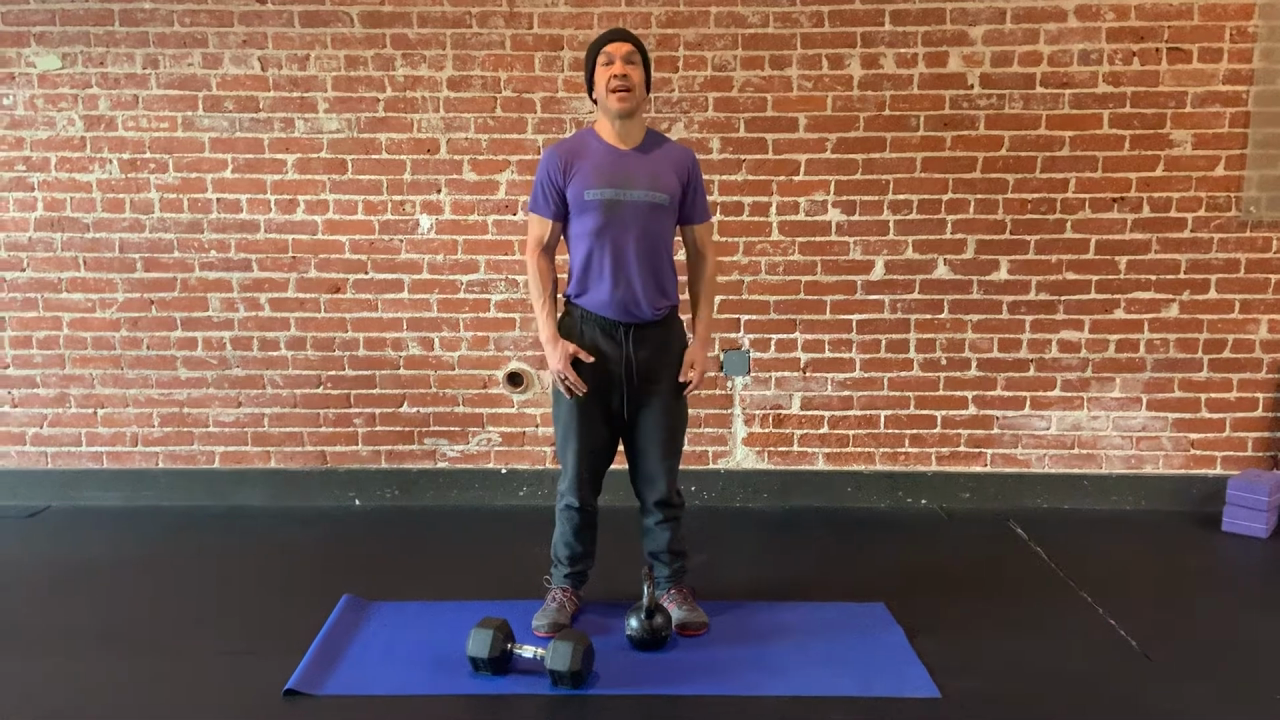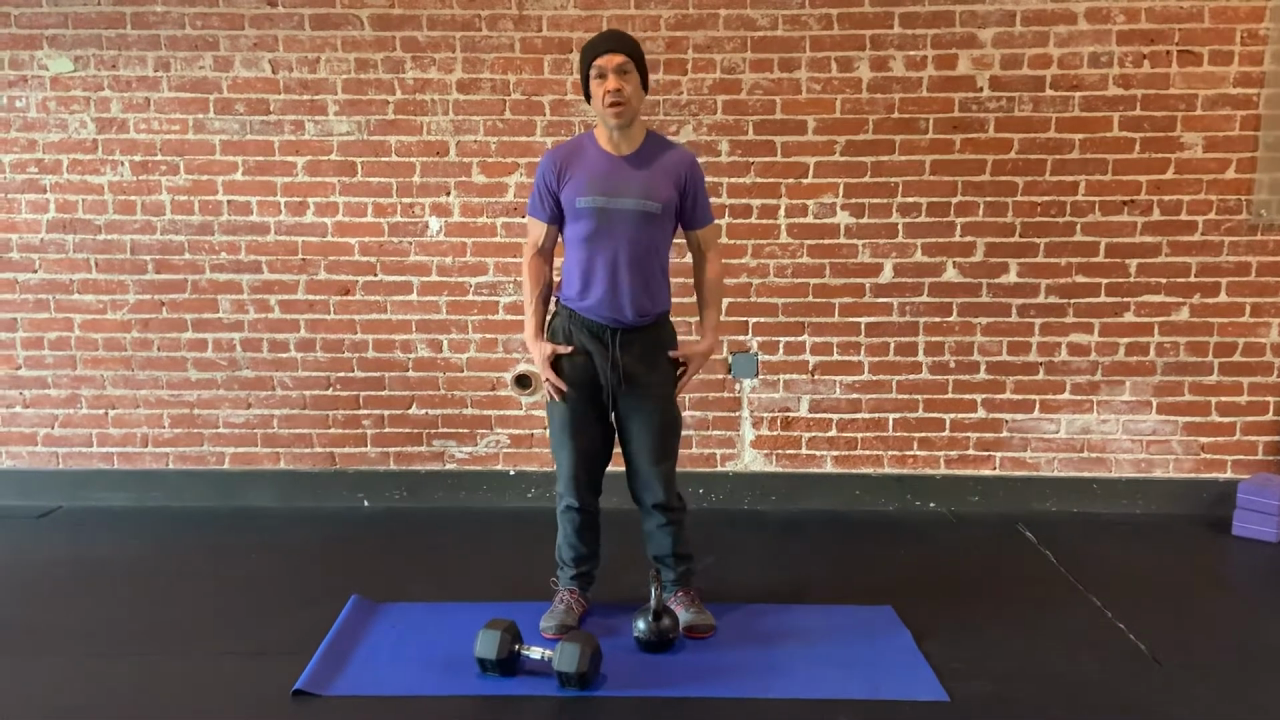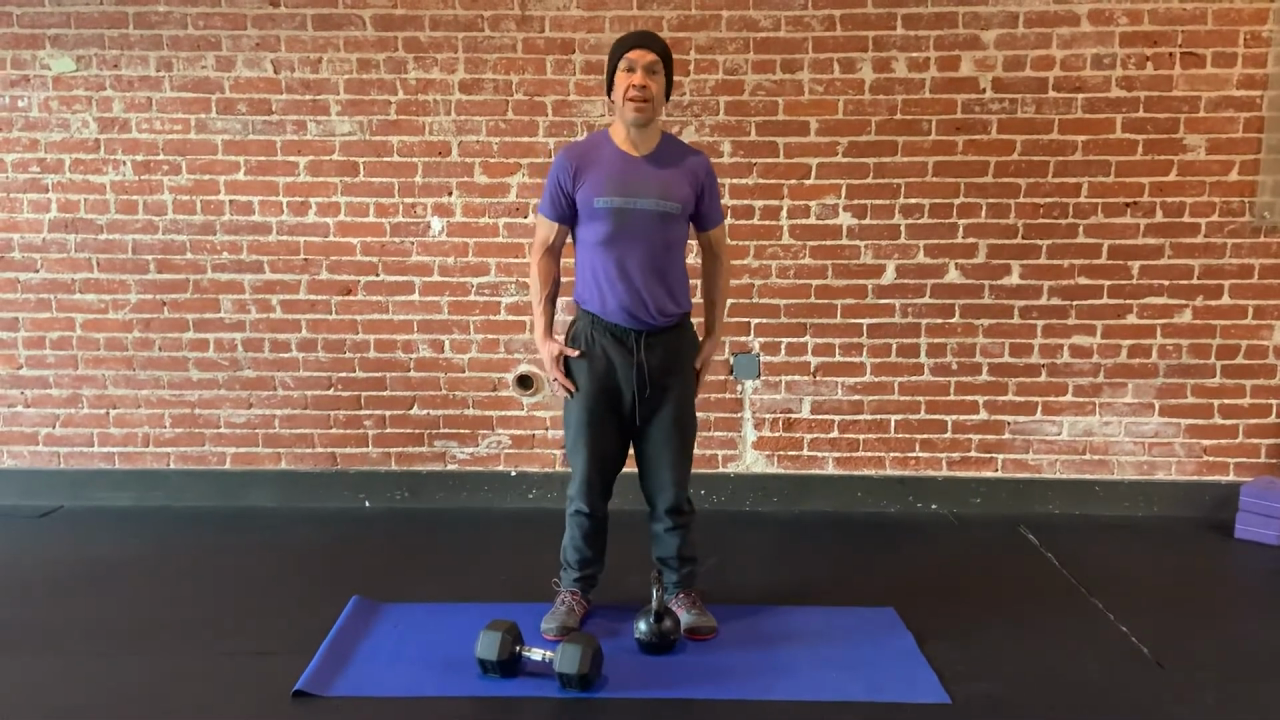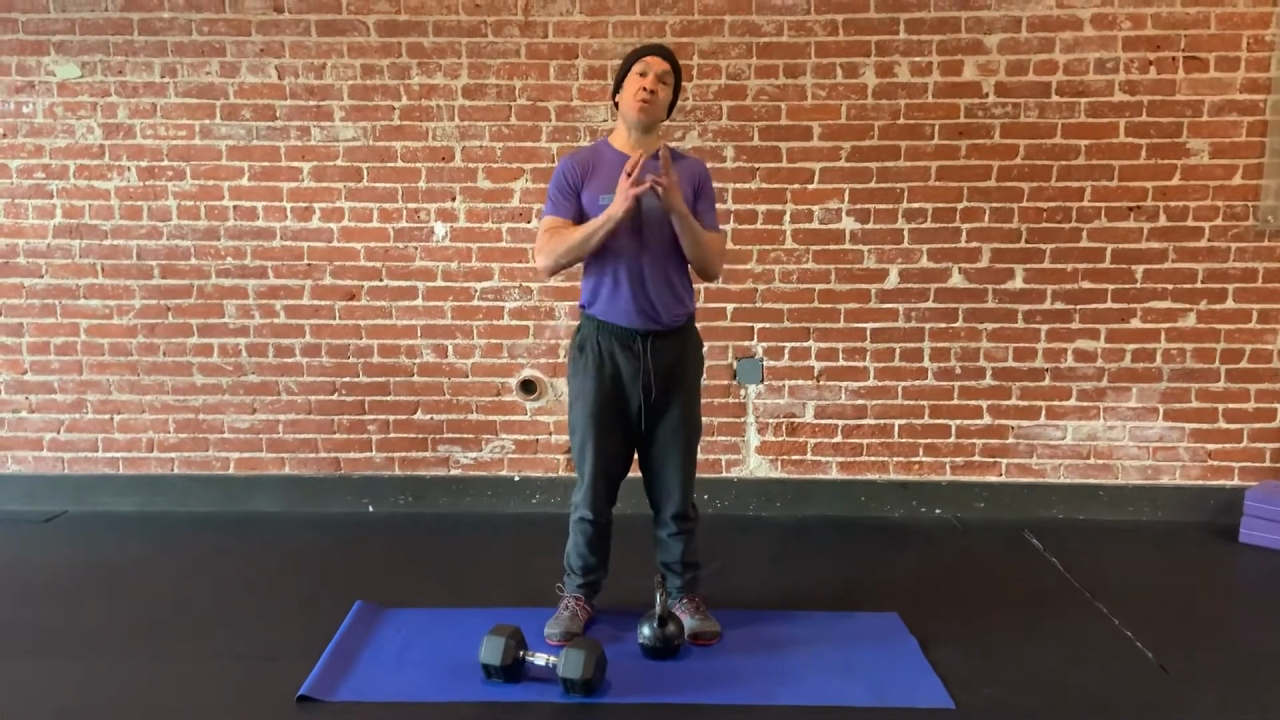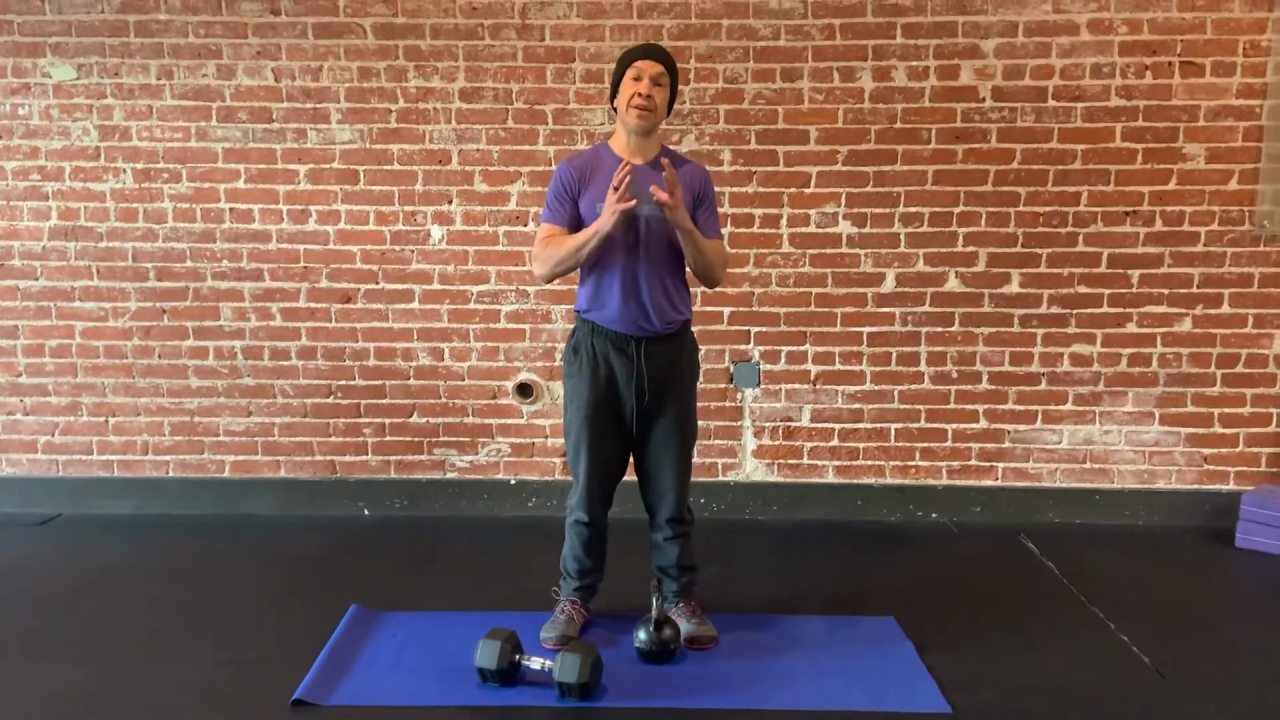
dt=1s
person 1, frame 1
left shoulder: (679, 161)
right shoulder: (563, 159)
left elbow: (701, 252)
right elbow: (539, 250)
left wrist: (701, 338)
right wrist: (551, 338)
left hip: (658, 337)
right hip: (587, 335)
left knee: (659, 478)
right knee: (578, 476)
left ankle: (671, 584)
right ankle: (566, 586)
person 1, frame 2
left shoulder: (678, 164)
right shoulder: (560, 163)
left elbow: (706, 251)
right elbow: (538, 252)
left wrist: (708, 334)
right wrist: (533, 336)
left hip: (649, 340)
right hip: (576, 338)
left knee: (656, 480)
right knee: (576, 478)
left ankle: (678, 586)
right ankle: (573, 587)
person 1, frame 3
left shoulder: (693, 167)
right shoulder: (575, 162)
left elbow: (715, 253)
right elbow: (545, 248)
left wrist: (713, 336)
right wrist: (543, 335)
left hip: (670, 344)
right hip: (596, 341)
left knee: (669, 483)
right knee: (588, 480)
left ankle: (681, 589)
right ankle: (575, 589)
person 1, frame 4
left shoulder: (690, 172)
right shoulder: (578, 167)
left elbow: (712, 266)
right elbow: (547, 258)
left wrist: (674, 206)
right wrist: (615, 209)
left hip: (674, 345)
right hip: (603, 343)
left knee: (674, 484)
right knee: (594, 482)
left ankle: (683, 593)
right ankle: (579, 593)
person 1, frame 5
left shoulder: (691, 177)
right shoulder: (576, 171)
left elbow: (714, 273)
right elbow: (544, 264)
left wrist: (679, 221)
right wrist: (605, 222)
left hip: (669, 350)
right hip: (597, 347)
left knee: (670, 489)
right knee: (589, 486)
left ankle: (680, 598)
right ankle: (575, 597)
